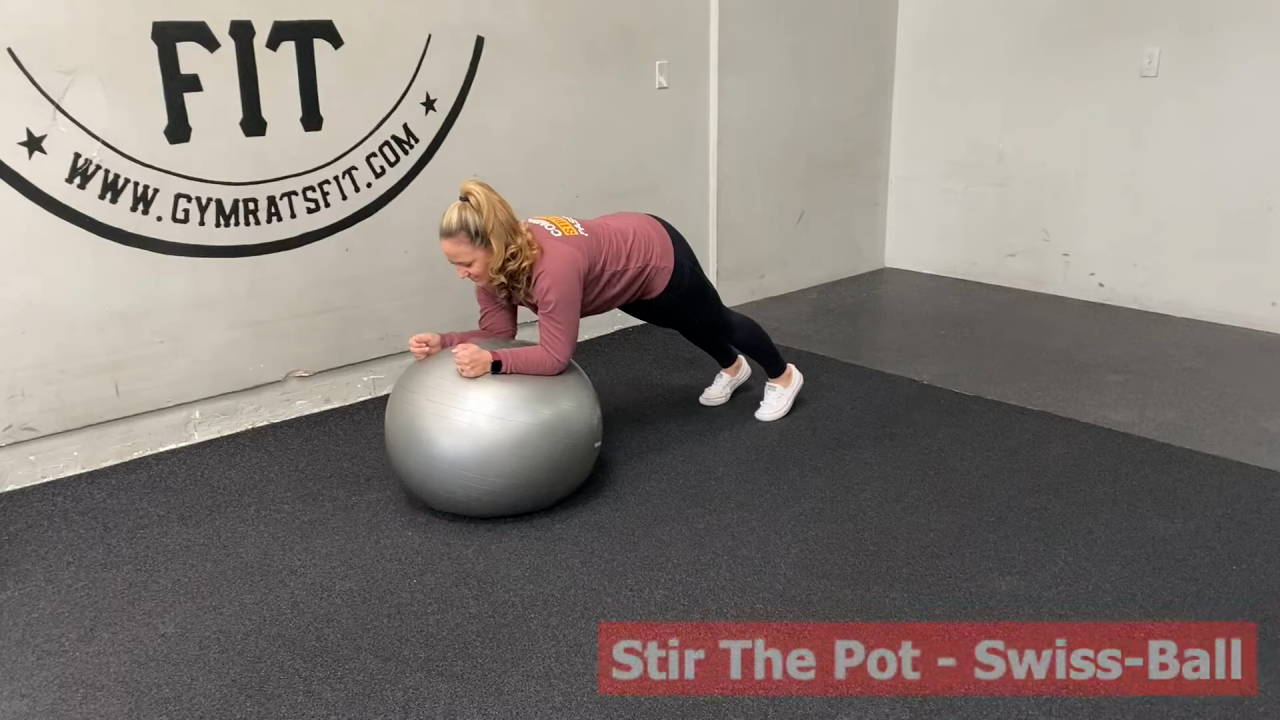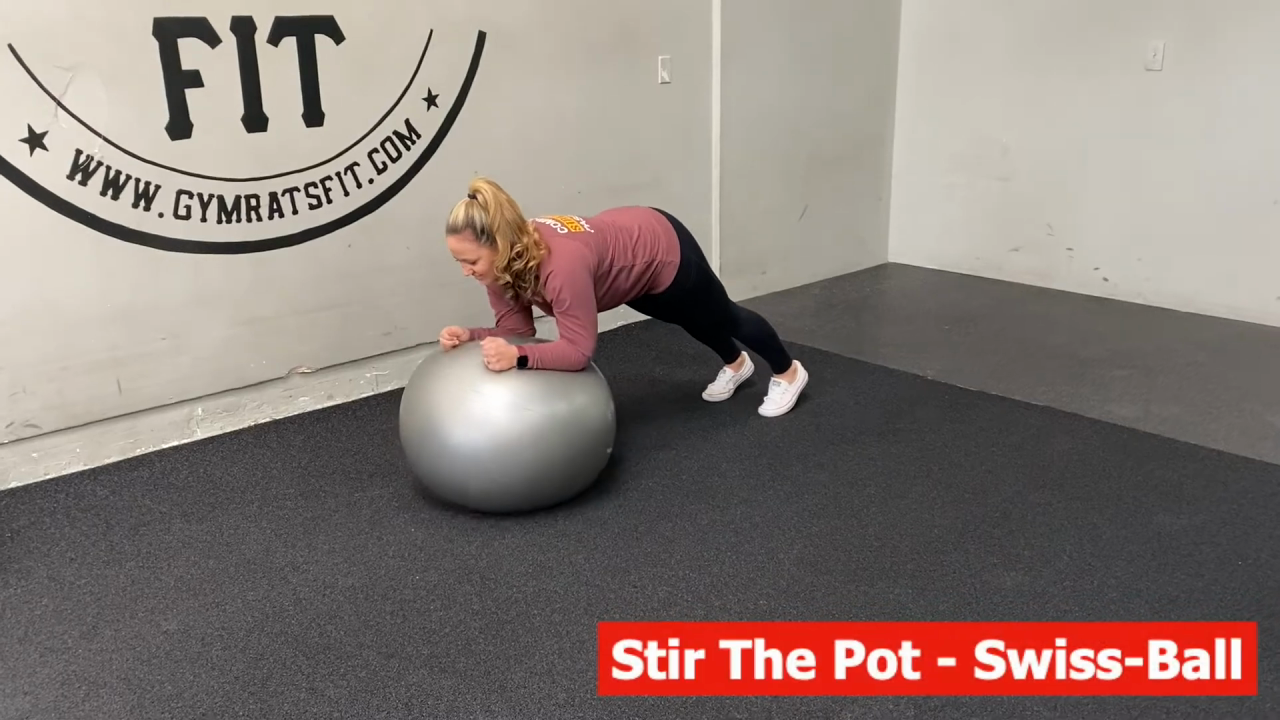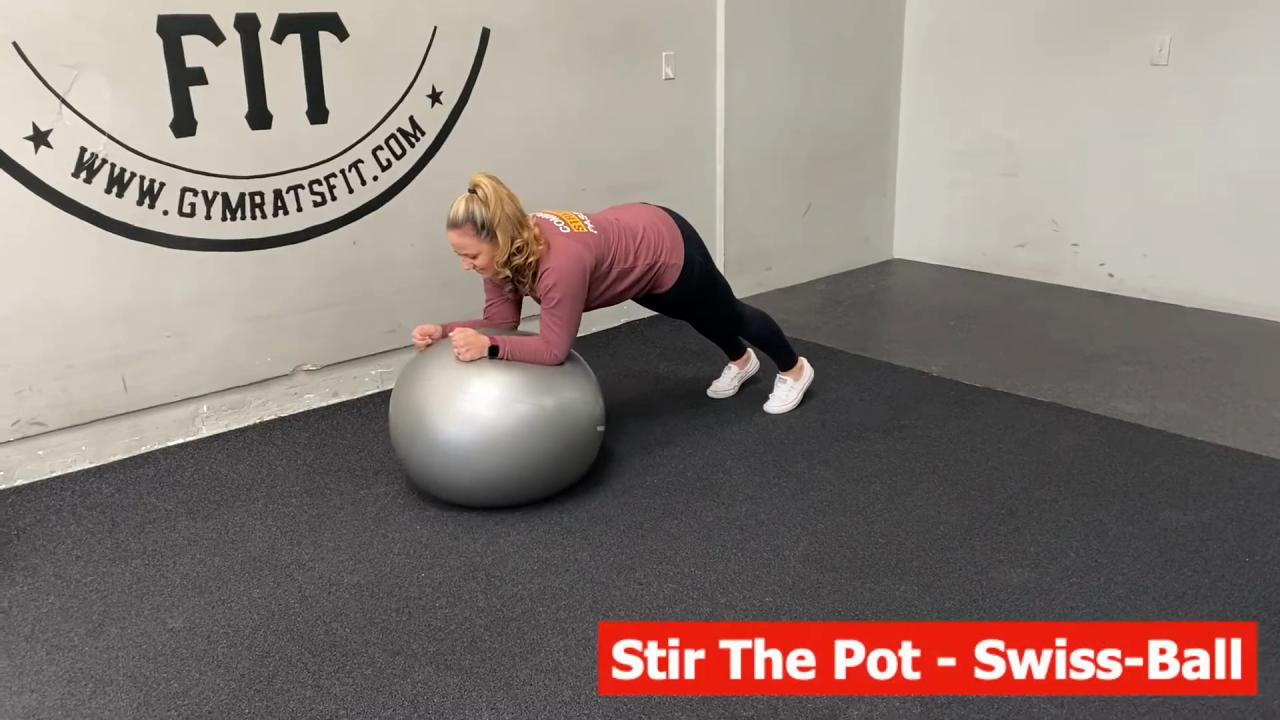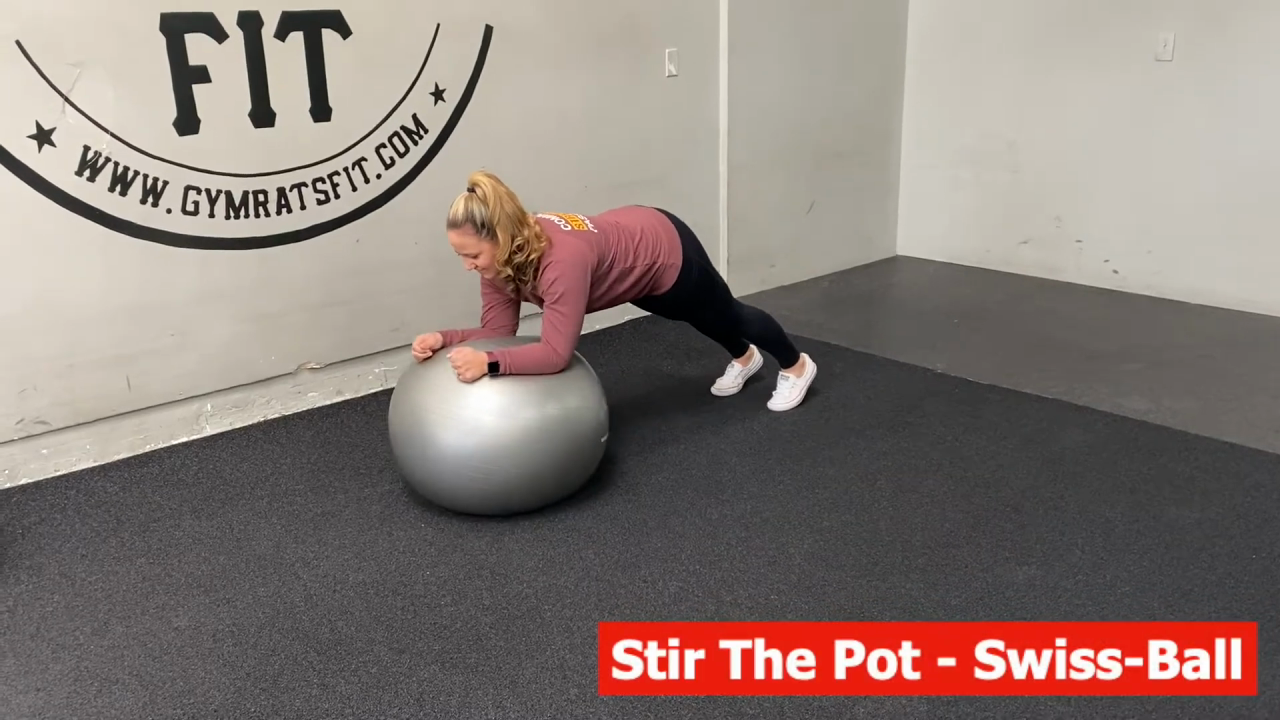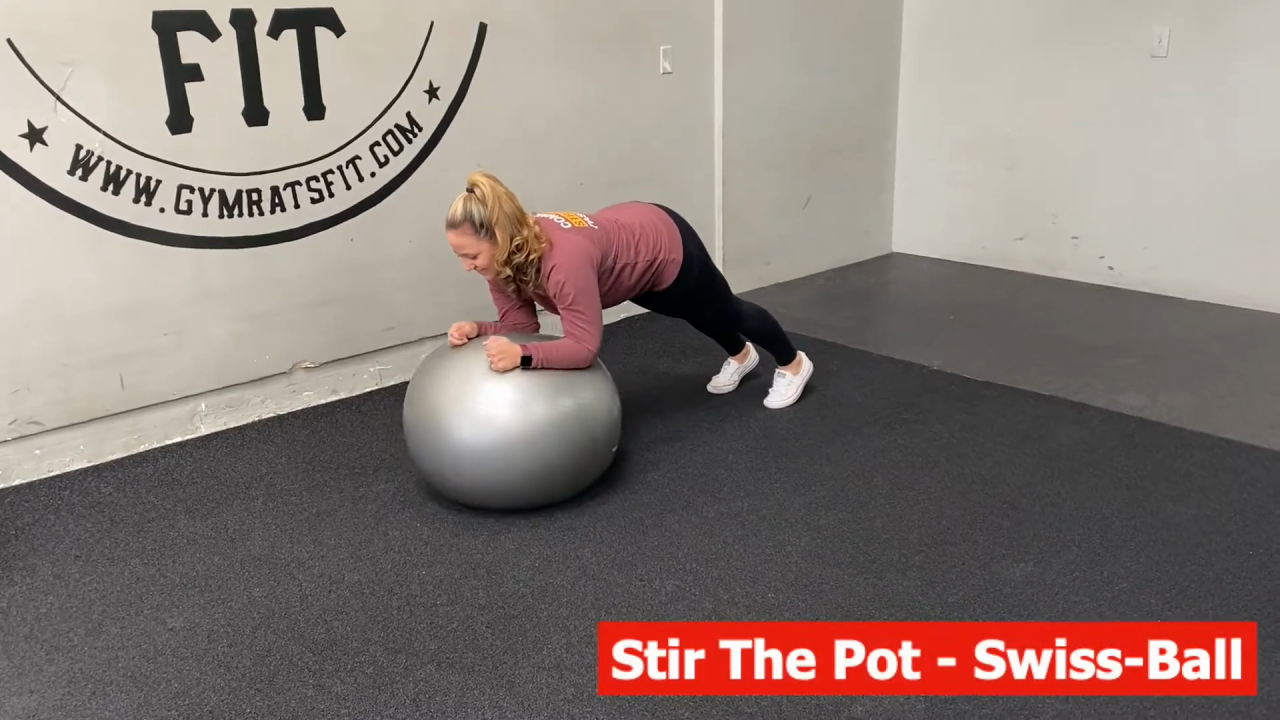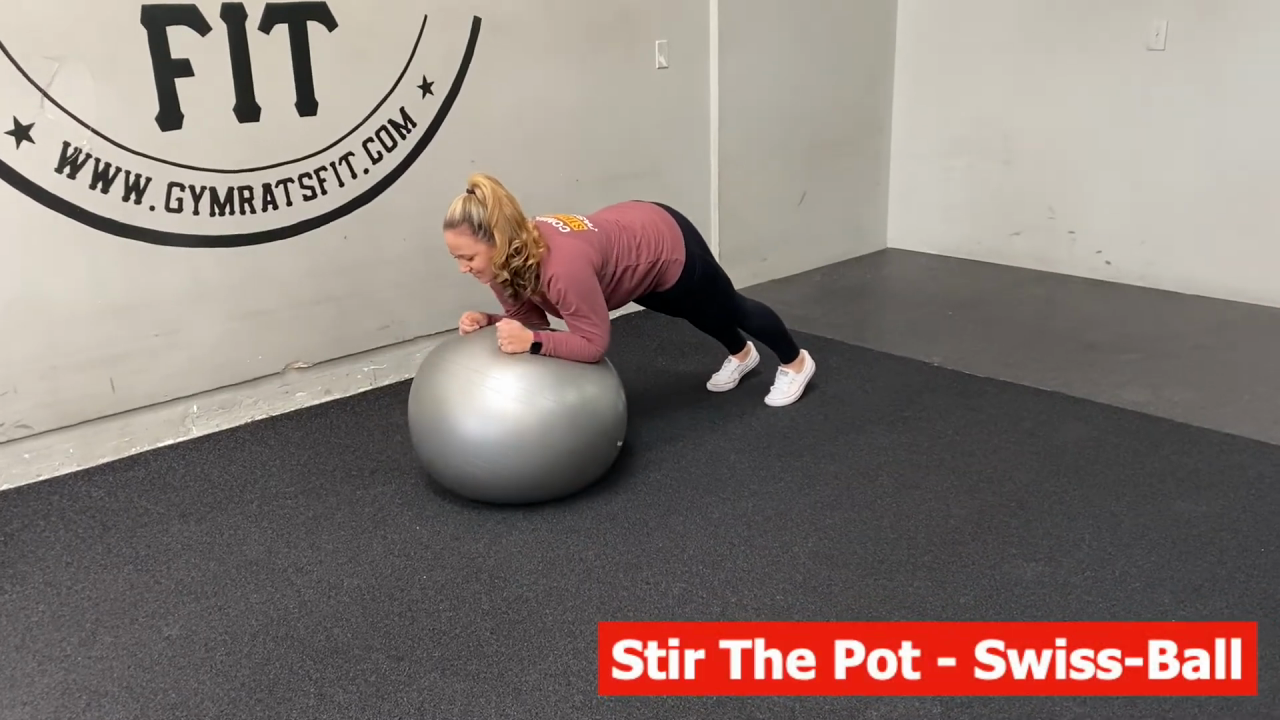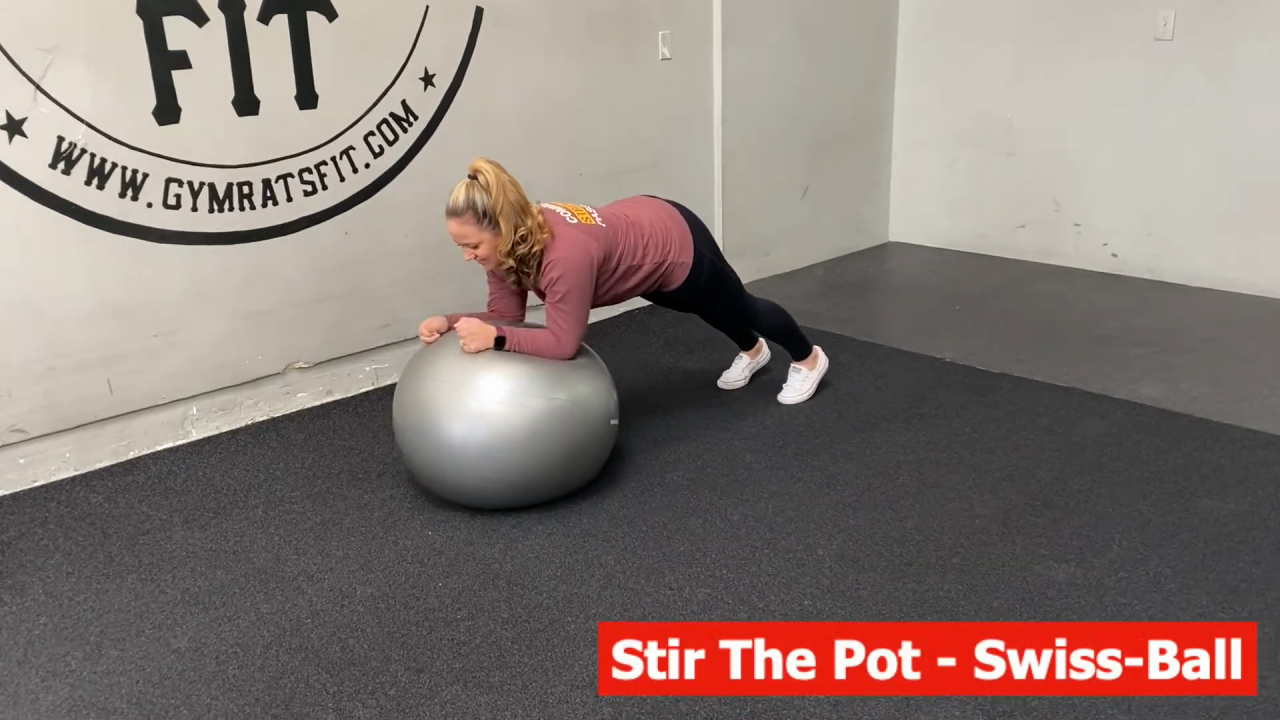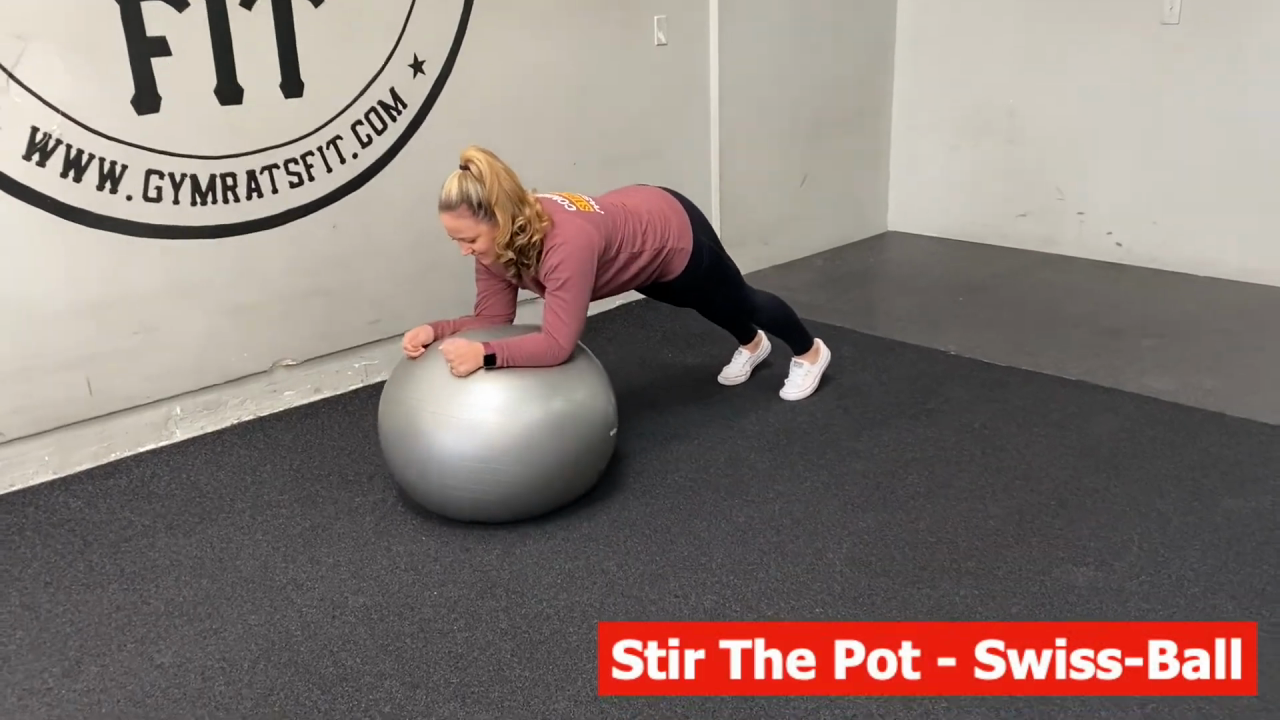
dt=0.5s
person 1, frame 1
left shoulder: (554, 266)
right shoulder: (493, 260)
left elbow: (555, 355)
right elbow: (497, 334)
left wrist: (490, 362)
right wrist: (443, 342)
left hip: (658, 259)
right hip: (621, 243)
left knee: (714, 322)
right knee: (686, 324)
left ankle: (782, 376)
right ankle: (732, 368)
person 1, frame 2
left shoulder: (563, 264)
right shoulder: (500, 260)
left elbow: (579, 350)
right elbow: (515, 331)
left wrist: (517, 355)
right wrist: (469, 335)
left hip: (664, 253)
right hip: (625, 234)
left knee: (719, 316)
right knee: (688, 320)
left ankle: (788, 372)
right ankle: (735, 364)
person 1, frame 3
left shoulder: (561, 261)
right shoulder: (503, 250)
left elbow: (554, 348)
right elbow: (500, 323)
left wrist: (486, 347)
right wrist: (444, 331)
left hip: (668, 252)
right hip: (631, 230)
left knee: (725, 313)
right knee: (697, 314)
left ankle: (793, 369)
right ankle: (740, 361)
person 1, frame 4
left shoulder: (563, 260)
right shoulder: (500, 255)
left elbow: (556, 352)
right elbow: (496, 330)
left wrist: (487, 363)
right wrist: (444, 339)
left hip: (666, 254)
right hip: (629, 233)
left knee: (724, 314)
right knee: (700, 318)
left ankle: (795, 366)
right ankle: (744, 357)
person 1, frame 5
left shoulder: (564, 259)
right shoulder: (501, 258)
left elbow: (584, 346)
right elbow: (519, 325)
left wrist: (521, 355)
right wrist: (478, 330)
left hip: (666, 250)
right hip: (627, 231)
left knee: (723, 310)
right knee: (696, 312)
left ankle: (793, 364)
right ankle: (740, 356)
person 1, frame 6
left shoulder: (563, 264)
right shoulder: (503, 258)
left elbow: (594, 343)
right elbow: (529, 320)
left wrist: (531, 341)
right wrist: (487, 321)
left hip: (668, 248)
right hip: (629, 228)
left knee: (726, 307)
right knee: (696, 313)
left ankle: (795, 362)
right ankle: (741, 353)
person 1, frame 7
left shoulder: (566, 253)
right shoulder: (505, 243)
left elbow: (564, 343)
right elbow: (503, 316)
left wrist: (493, 337)
right wrist: (451, 323)
left hip: (676, 248)
right hip: (637, 224)
left knee: (736, 307)
right knee: (709, 308)
left ankle: (808, 359)
right ankle: (752, 352)
person 1, frame 8
left shoulder: (567, 242)
right shoulder: (497, 235)
left elbow: (558, 344)
right elbow: (491, 318)
left wrist: (483, 354)
right wrist: (436, 330)
left hip: (674, 235)
right hip: (634, 216)
left knee: (736, 300)
right knee: (711, 305)
left ankle: (809, 352)
right ankle: (752, 344)
